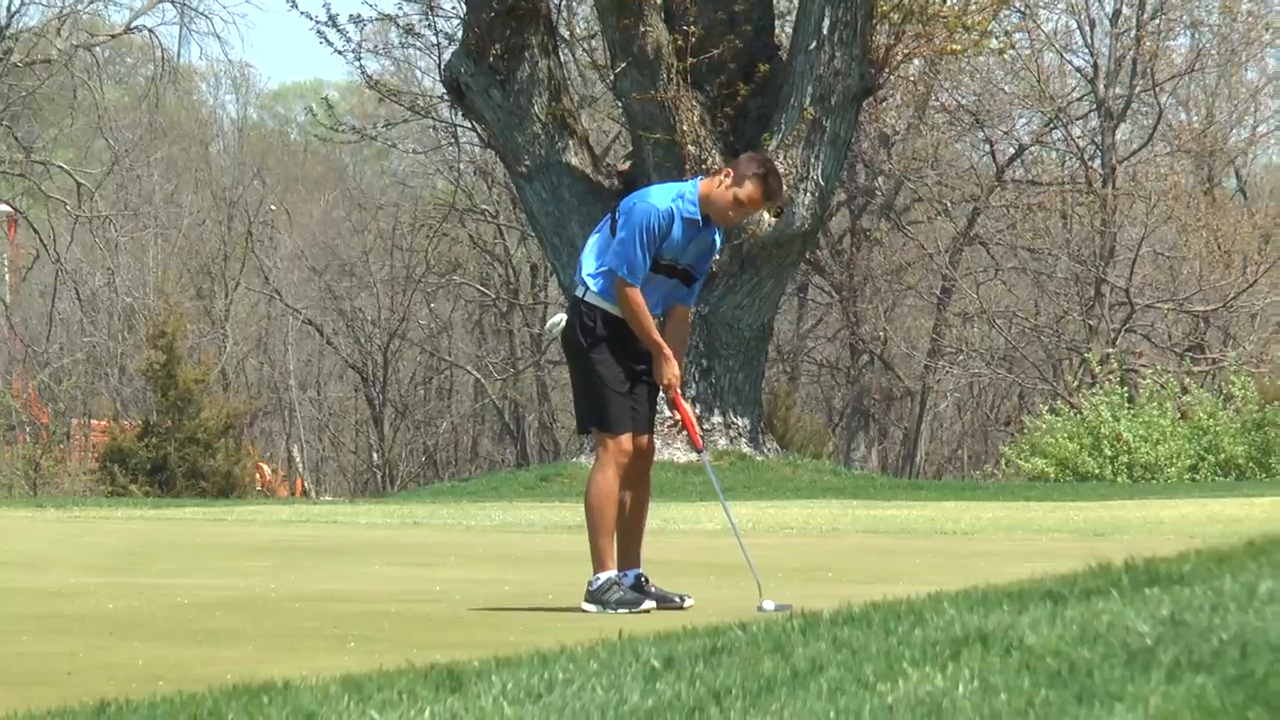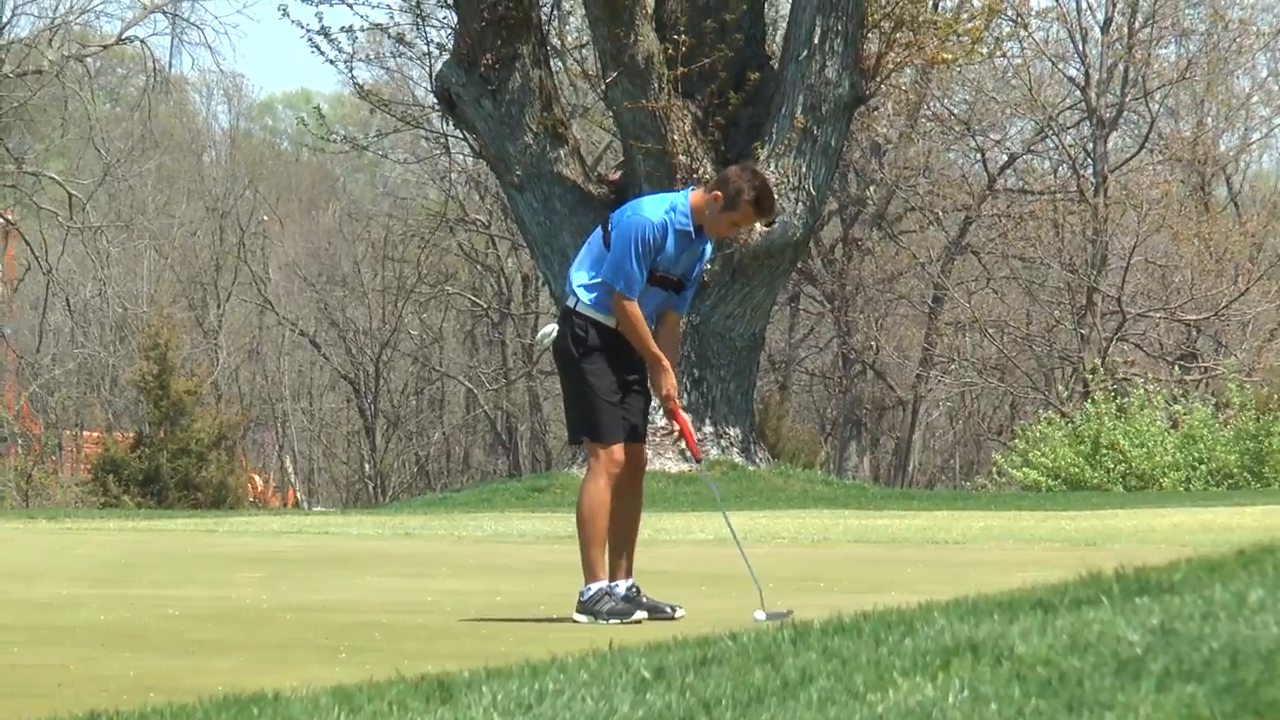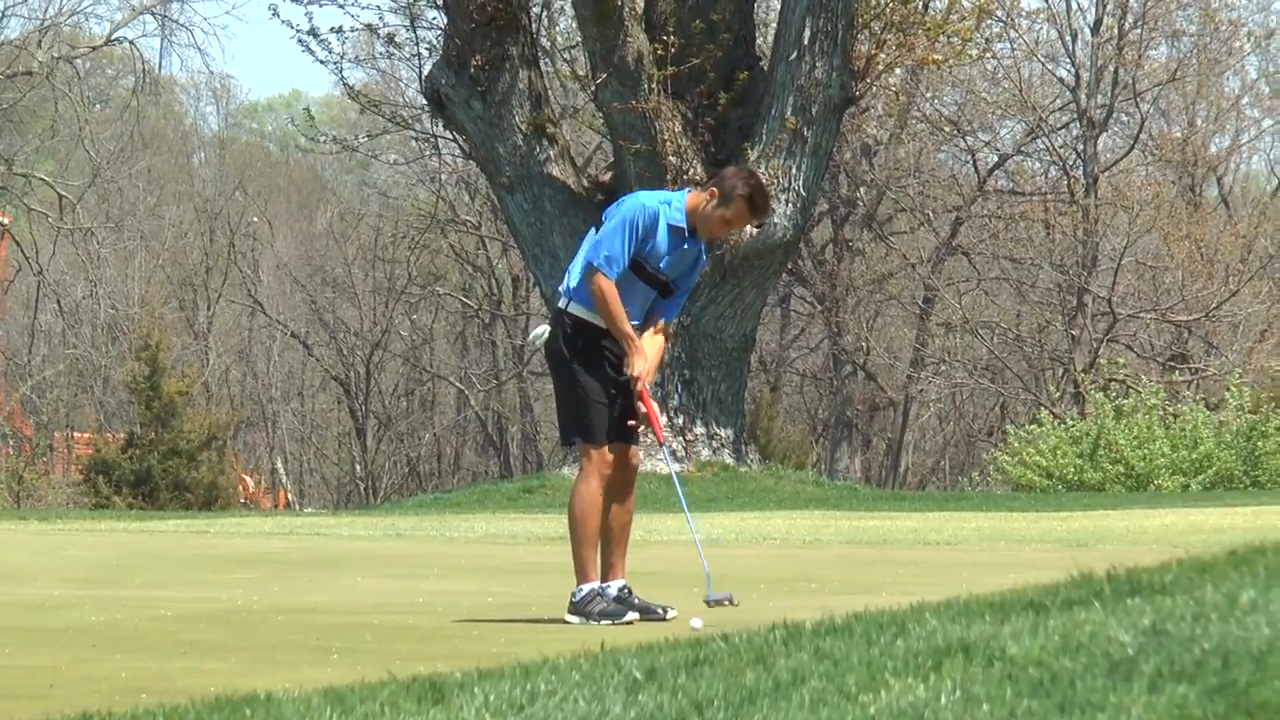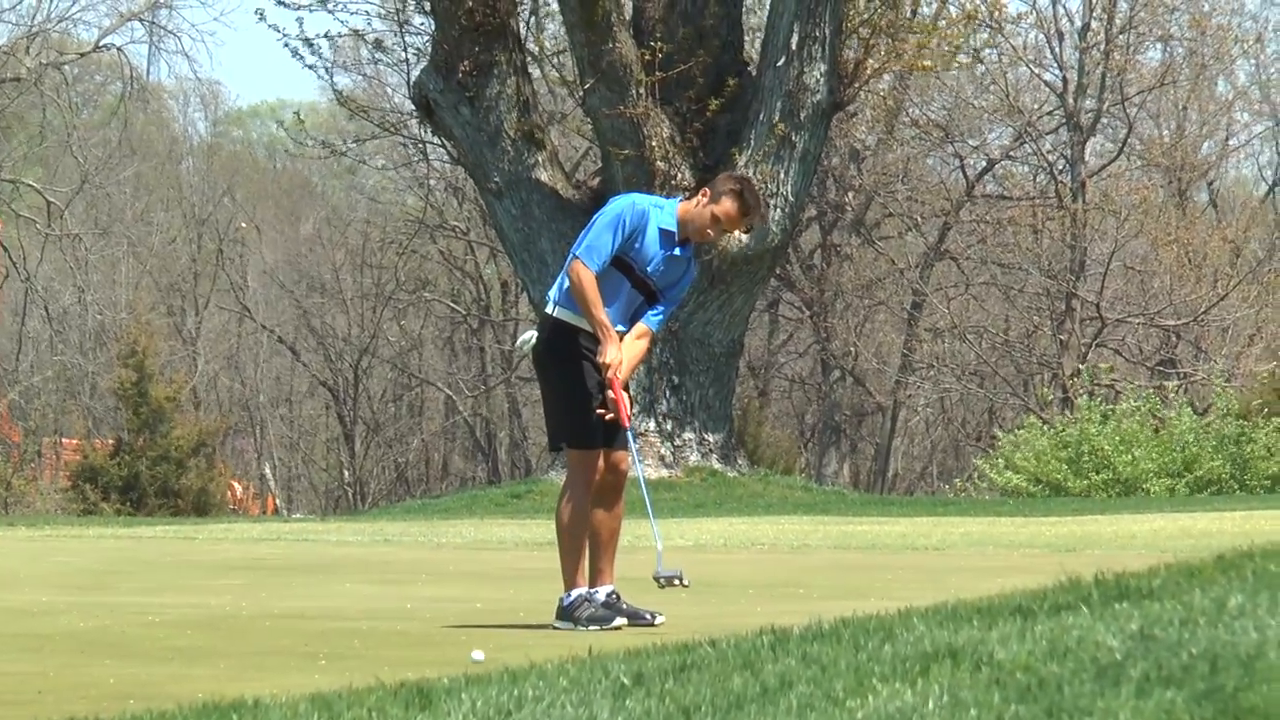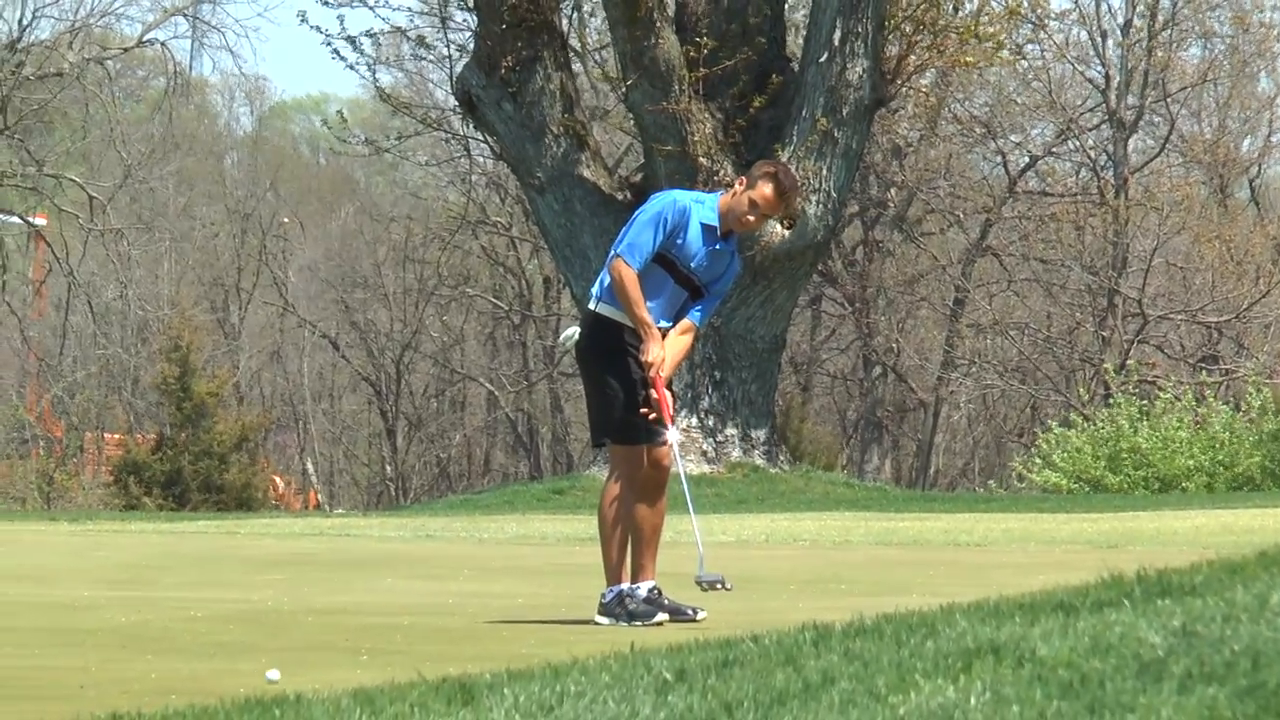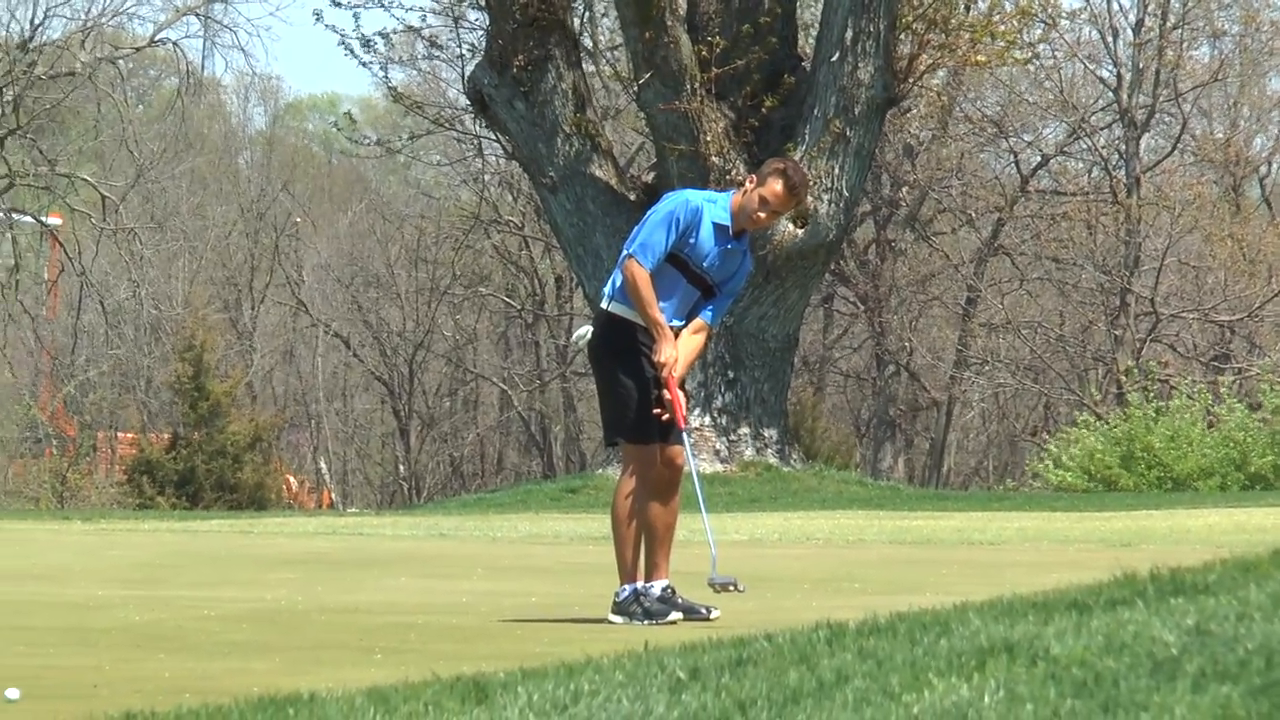
dt=0.7s
person 1, frame 1
left shoulder: (710, 236)
right shoulder: (654, 207)
left elbow: (678, 310)
right elbow: (625, 287)
left wrist: (673, 377)
right wrist: (663, 355)
left hip: (637, 333)
right hip: (598, 325)
left knee: (640, 454)
right knee: (616, 450)
left ankle: (630, 577)
right ankle: (602, 582)
person 1, frame 2
left shoulder: (702, 245)
right shoulder: (647, 219)
left elbow: (670, 317)
right elbow: (623, 300)
left wrist: (669, 387)
right wrist: (660, 368)
left hip: (629, 341)
right hip: (589, 334)
left knee: (634, 464)
right knee: (608, 460)
left ankle: (623, 587)
right ankle: (594, 593)
person 1, frame 3
left shoulder: (696, 254)
right shoulder: (643, 209)
left elbow: (658, 325)
right elbow: (600, 280)
left wrist: (645, 381)
right wrist: (633, 348)
left hip: (621, 343)
right hip: (580, 333)
left knee: (625, 465)
right knee: (599, 461)
left ankle: (615, 587)
right ankle: (585, 593)
person 1, frame 4
left shoulder: (685, 268)
right shoulder: (632, 210)
left elbow: (642, 331)
right elbow: (579, 268)
left wrist: (619, 381)
right wrist: (607, 339)
left hip: (610, 349)
right hip: (567, 336)
left knee: (616, 468)
right knee: (586, 466)
left ankle: (603, 593)
right ankle: (573, 599)
person 1, frame 5
left shoulder: (729, 262)
right shoulder: (674, 206)
left elbow: (687, 326)
right elbow: (621, 266)
left wrist: (663, 379)
right wrist: (650, 336)
left hip: (653, 346)
right hip: (612, 331)
left knee: (657, 464)
right knee: (629, 461)
left ankle: (644, 588)
right ankle: (614, 594)
person 1, frame 6
left shoulder: (741, 261)
right shoulder: (687, 206)
left elbow: (700, 326)
right elbow: (634, 266)
left wrist: (676, 378)
right wrist: (662, 337)
left hip: (666, 345)
right hip: (624, 332)
left knee: (671, 463)
right knee: (641, 462)
left ankle: (657, 587)
right ankle: (628, 593)
